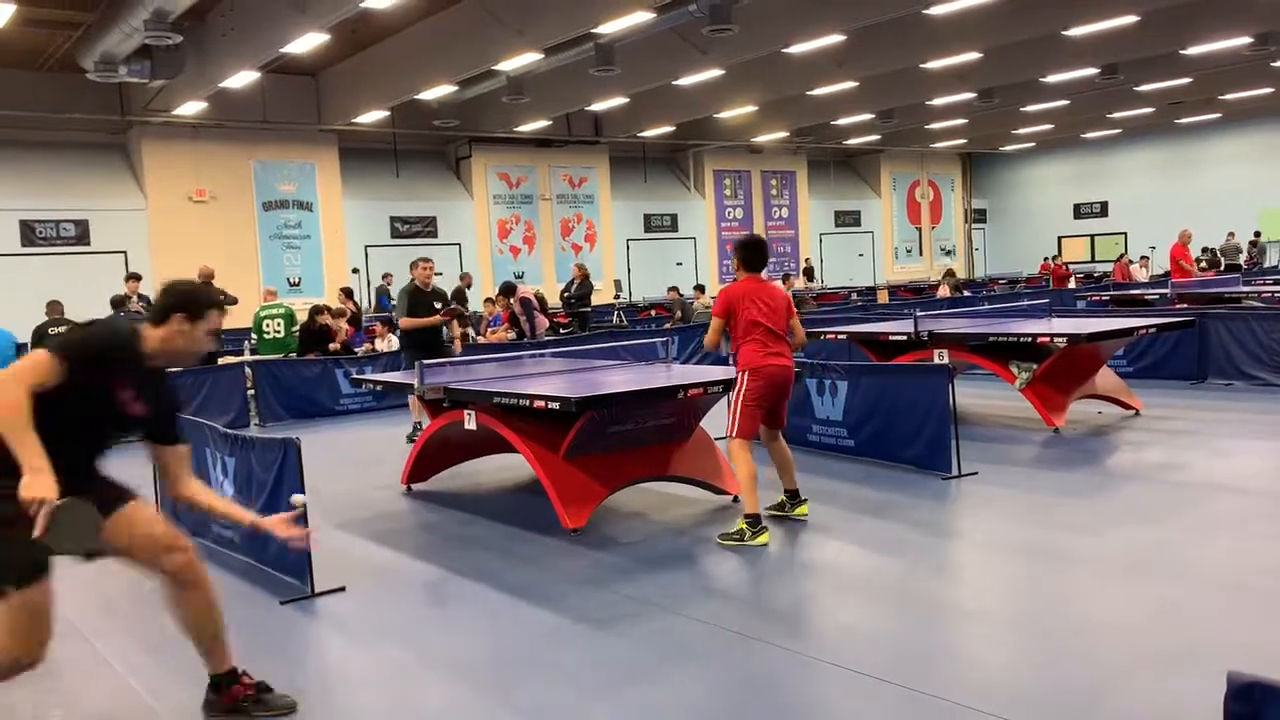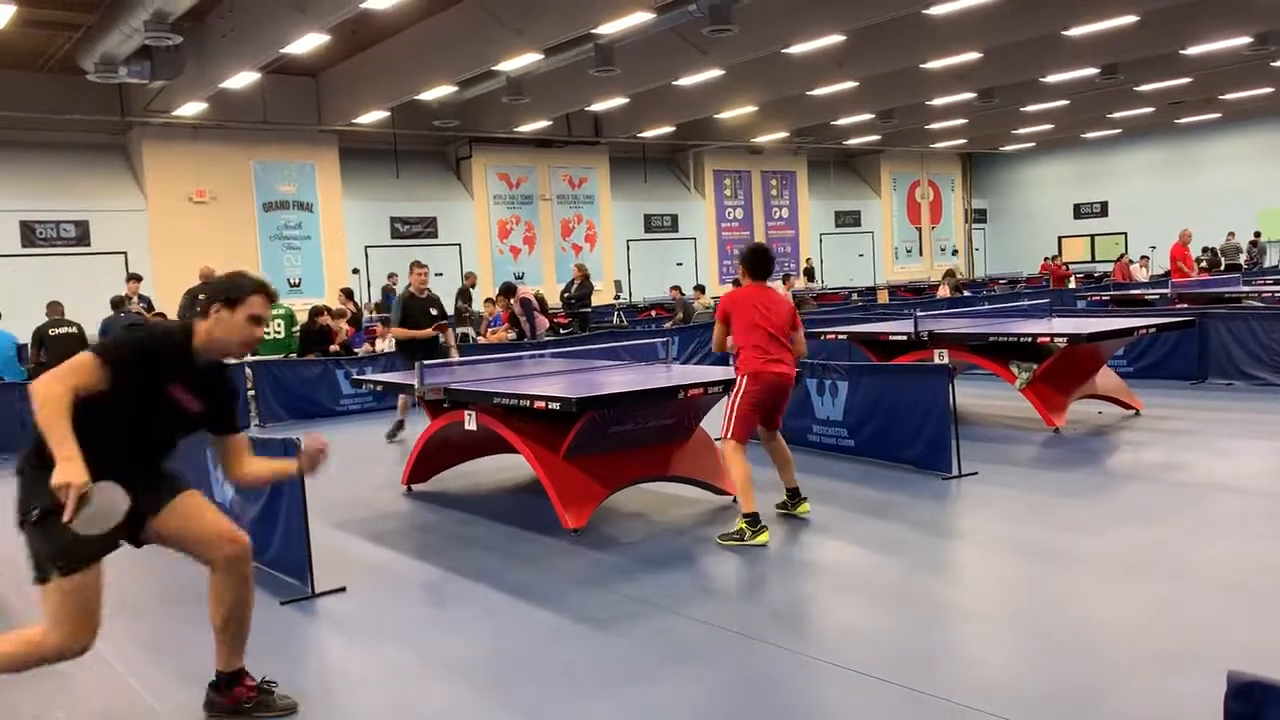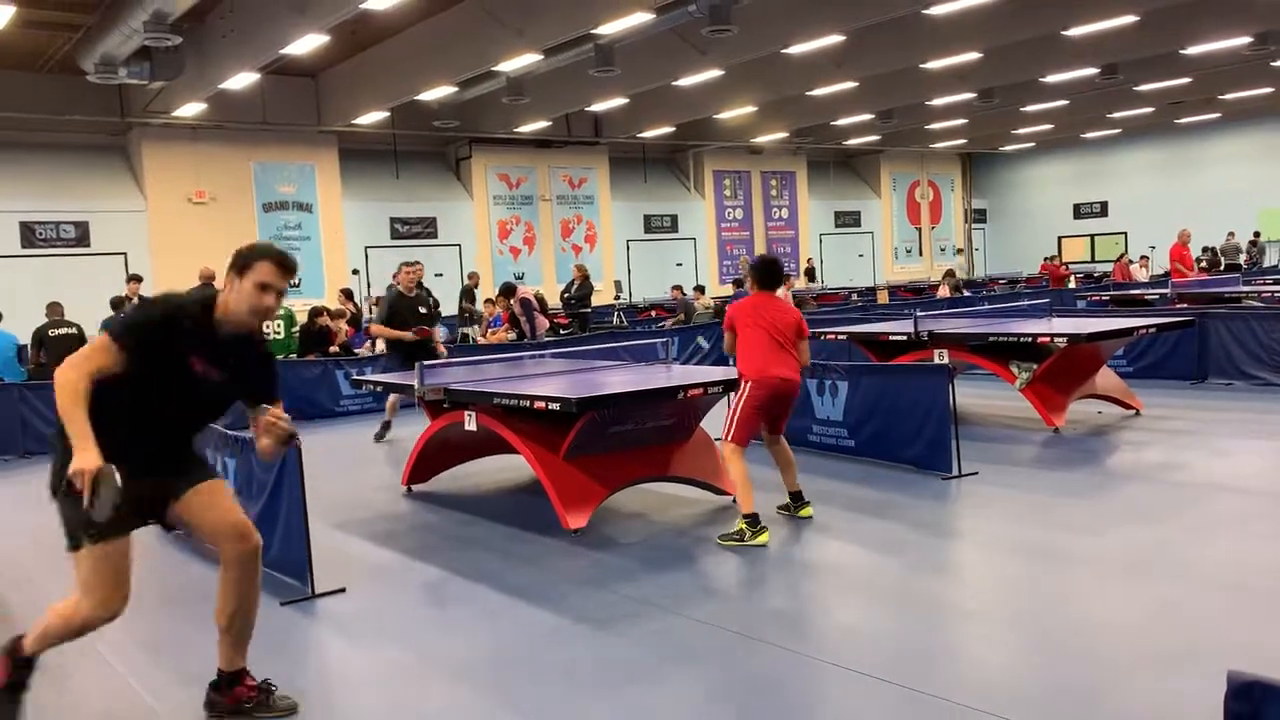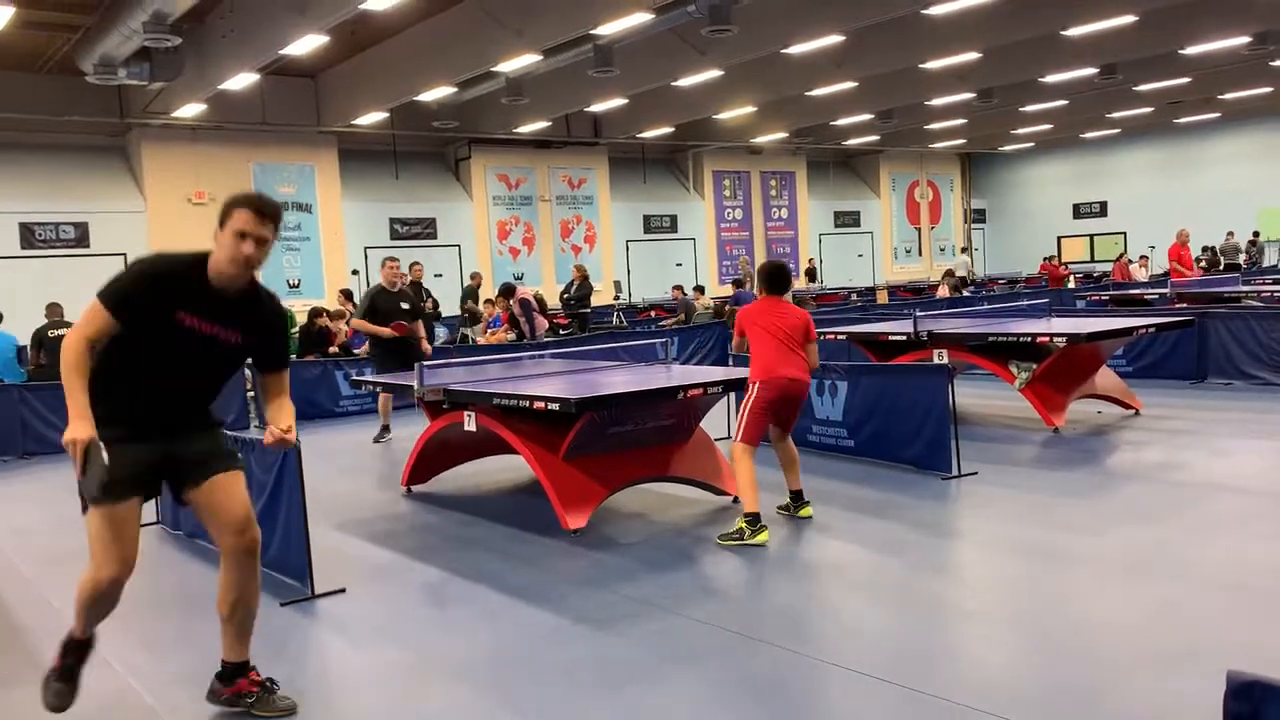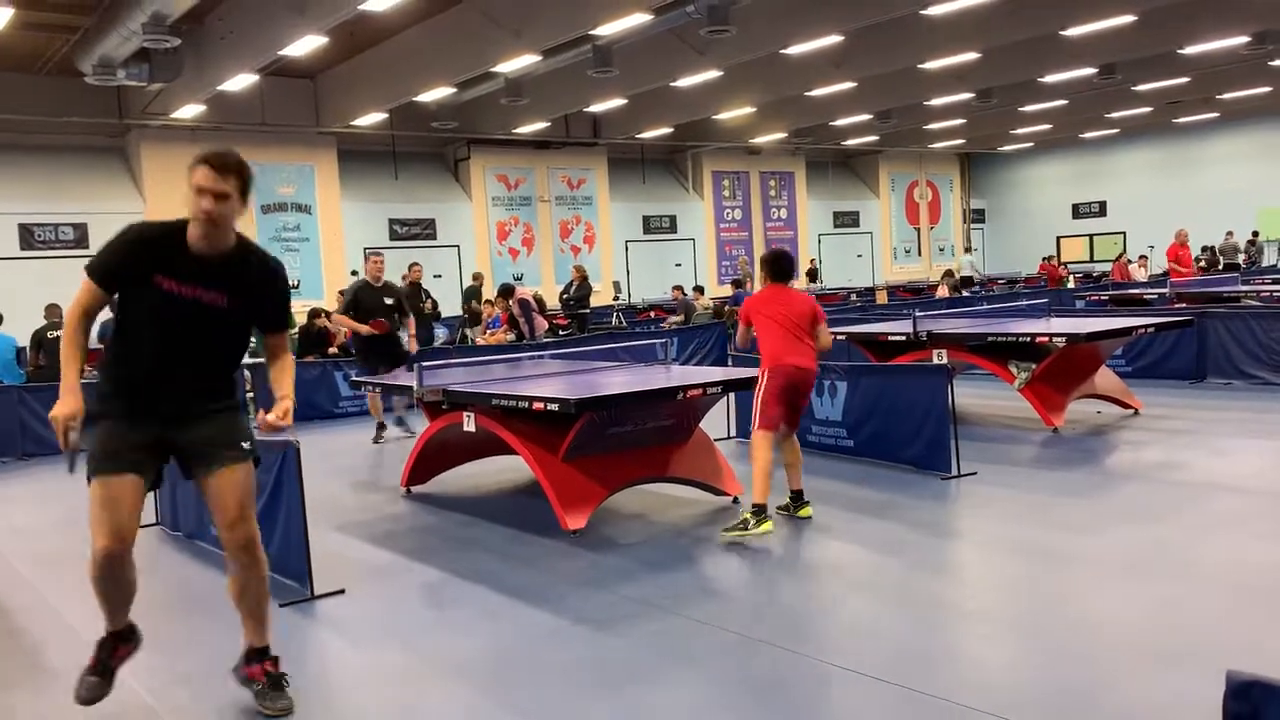
dt=0.1s
person 1, frame 1
left shoulder: (158, 391)
right shoulder: (102, 343)
left elbow: (182, 484)
left wrist: (258, 523)
right wrist: (35, 470)
left hip: (76, 484)
left knee: (180, 561)
person 1, frame 2
left shoulder: (219, 385)
right shoulder: (150, 344)
left elbow: (241, 468)
right elbow: (50, 387)
left wrist: (297, 467)
right wrist: (68, 460)
left hip: (136, 479)
right hip: (66, 487)
left knee: (233, 550)
right knee: (70, 639)
person 1, frame 3
left shoulder: (256, 358)
right shoulder: (166, 318)
left elbow: (267, 438)
right elbow: (73, 373)
left wrist: (278, 436)
right wrist: (85, 449)
left hip: (170, 460)
right hip: (100, 465)
left knee: (244, 545)
right knee: (103, 606)
person 1, frame 4
left shoulder: (266, 314)
right shoulder: (158, 275)
left elbow: (276, 391)
right elbow: (78, 340)
left wrist: (282, 423)
right wrist: (80, 418)
left hip: (191, 430)
right hip: (117, 433)
left knee: (243, 538)
right knee: (111, 571)
left ankle: (234, 676)
right ankle: (75, 645)
person 1, frame 5
left shoulder: (262, 272)
right shoulder: (141, 244)
left elbow: (279, 348)
right elbow: (79, 313)
left wrist: (283, 398)
right wrist: (70, 392)
left hip: (211, 412)
right hip: (127, 409)
left knee: (241, 534)
right knee: (111, 545)
left ankle: (258, 659)
right ankle: (116, 637)
person 2, frame 1
left shoulder: (728, 294)
right shoulder: (780, 294)
left elbow: (711, 343)
right elbow: (799, 339)
left wrist: (710, 339)
left hip: (756, 372)
right hip: (784, 371)
left knee: (739, 445)
right knee: (771, 434)
left ankle: (753, 525)
right ankle: (794, 499)
person 2, frame 2
left shoulder: (730, 300)
right shoulder: (785, 303)
left elbow: (718, 346)
right elbow: (801, 350)
left hip: (754, 377)
right hip: (784, 376)
left knee: (732, 448)
right knee: (769, 433)
left ankle: (752, 524)
right ankle: (795, 498)
person 2, frame 3
left shoulder: (737, 308)
right shoulder: (794, 314)
left elbow: (729, 348)
right elbow: (805, 361)
left hip: (758, 382)
right hip: (791, 383)
left knee: (732, 450)
right knee: (772, 435)
left ankle: (752, 525)
right ankle: (797, 501)
person 2, frame 4
left shoulder: (746, 313)
right shoulder: (802, 316)
left elbow: (736, 348)
right elbow: (813, 363)
left hip: (767, 383)
right hip: (800, 384)
left knee: (741, 451)
right knee: (780, 435)
left ankle: (752, 524)
right ankle: (798, 501)
person 2, frame 5
left shoulder: (753, 302)
right shoulder: (808, 301)
left elbow: (742, 342)
right elbow: (825, 344)
left hip: (776, 370)
right hip: (807, 371)
left knee: (762, 440)
right knee: (786, 432)
left ankle: (758, 514)
right ankle: (797, 499)
